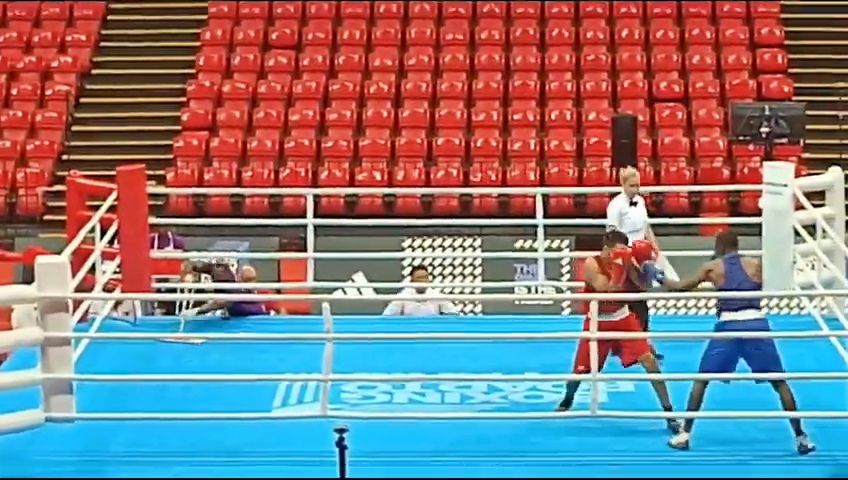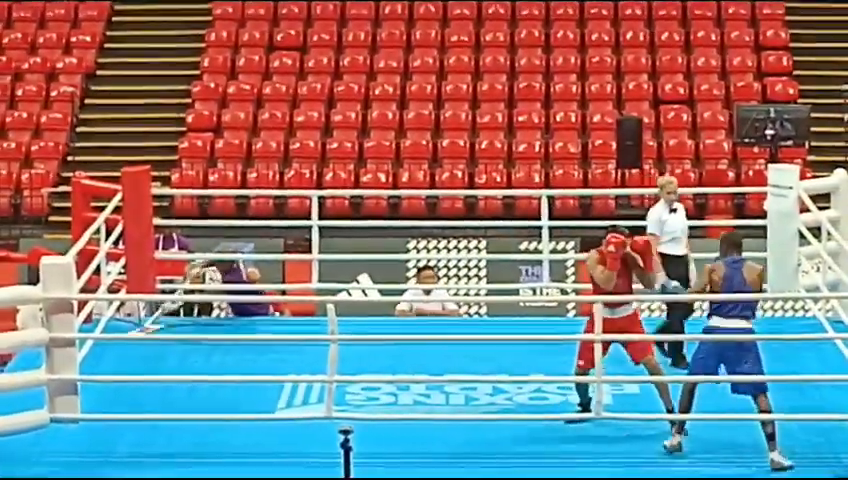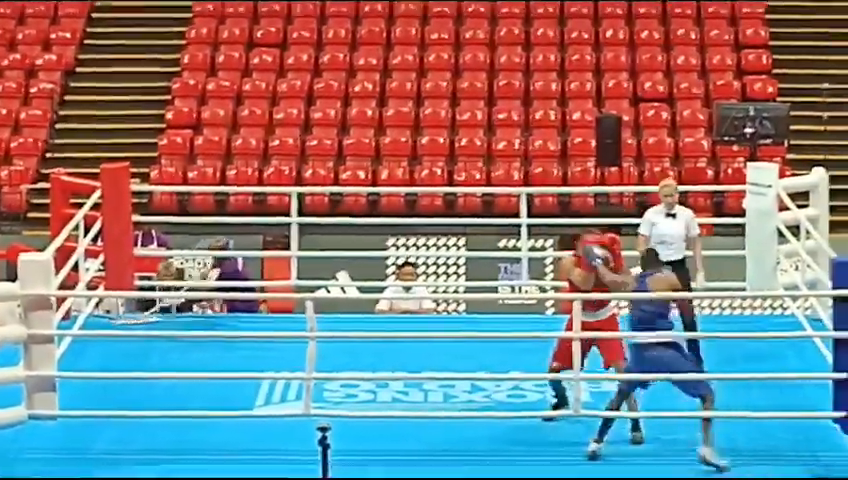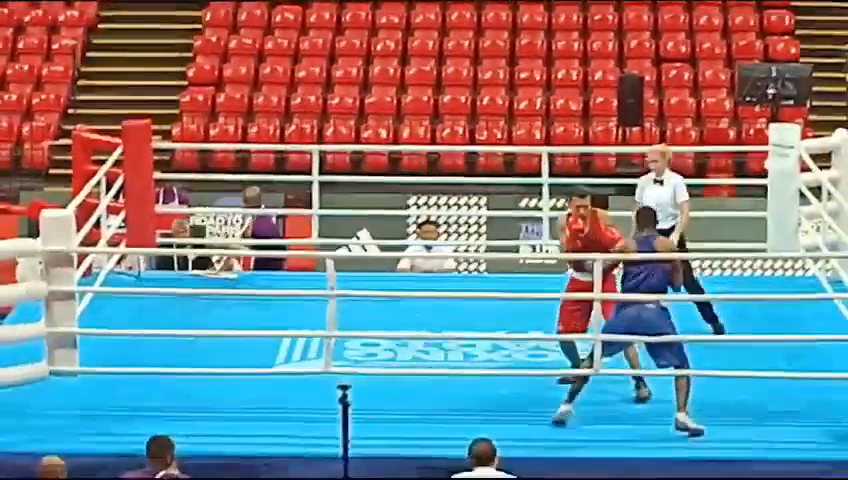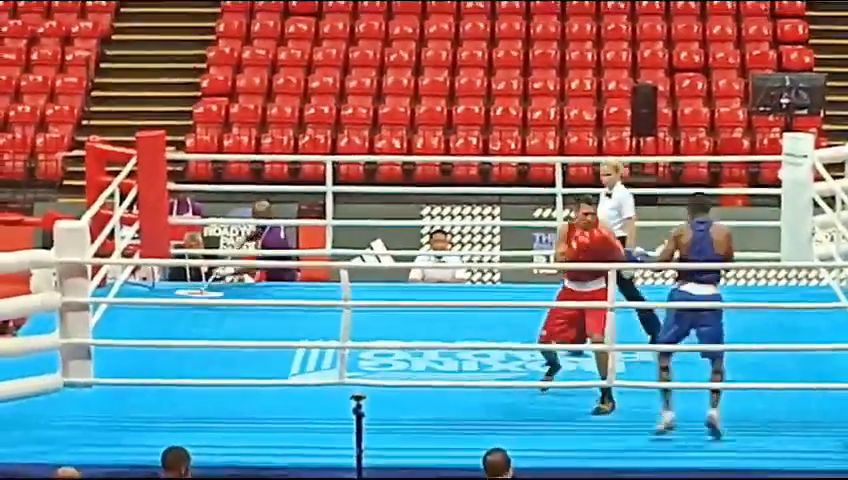
dt=0.4s
person 1, frame 1
left shoulder: (712, 267)
right shoulder: (755, 264)
left elbow: (681, 287)
left wrist: (658, 276)
left hip: (728, 326)
right hip: (756, 324)
left knee: (702, 380)
right knee: (779, 382)
left ankle: (684, 434)
right ankle: (801, 438)
person 1, frame 2
left shoulder: (712, 268)
right shoulder: (757, 270)
left elbow: (691, 297)
left hip: (715, 331)
right hip: (743, 334)
left knee: (691, 383)
right knee: (760, 393)
left ankle: (677, 437)
right ankle: (774, 453)
person 1, frame 3
left shoulder: (628, 282)
right shoulder: (670, 279)
left elbow: (606, 279)
left wrist: (595, 258)
left hip: (640, 349)
right hip: (666, 349)
left knee: (622, 393)
right knee: (707, 394)
left ankle: (597, 443)
right ankle: (706, 448)
person 1, frame 4
left shoulder: (626, 246)
right shoulder: (668, 245)
right elbow: (677, 284)
left hip: (627, 310)
right hip: (655, 312)
left knee: (592, 357)
right knee: (681, 366)
left ankle: (567, 406)
right ankle: (682, 415)
person 1, frame 5
left shoulder: (679, 231)
right shoulder: (724, 232)
left elbow: (660, 262)
right elbow: (728, 266)
left hip: (683, 295)
right hip: (709, 299)
left knee: (664, 354)
right knee: (716, 359)
left ankle: (667, 413)
right ankle: (713, 411)
person 2, frame 1
left shoulder: (625, 260)
right shoulder: (592, 264)
right elbow: (609, 291)
right wrist: (619, 265)
left hip: (623, 318)
right hip: (597, 321)
left knee: (649, 361)
right knee: (580, 370)
left ankle: (668, 412)
right ankle: (566, 402)
person 2, frame 2
left shoulder: (630, 257)
right shoulder: (594, 258)
left elbow: (650, 285)
right elbow: (607, 285)
left wrist: (647, 256)
right wrist: (612, 255)
left hip: (627, 316)
right hip: (601, 318)
left knee: (651, 363)
right knee: (581, 368)
left ankle: (671, 413)
right ankle: (585, 408)
person 2, frame 3
left shoulder: (605, 258)
right shoulder: (569, 262)
right elbow: (585, 285)
left wrist: (616, 255)
right wrist: (588, 258)
left hip: (605, 319)
right hip: (579, 319)
left knee: (621, 368)
right knee: (555, 369)
left ankle: (635, 423)
right ankle: (561, 402)
person 2, frame 4
left shoulder: (602, 217)
right shoulder: (565, 224)
left elbow: (619, 249)
left wrist: (615, 243)
right wrist: (572, 236)
left hip: (604, 280)
right hip: (579, 281)
right knee: (564, 333)
left ankle: (640, 381)
right ankle: (579, 369)
person 2, frame 5
left shoulder: (603, 231)
right shoulder: (565, 232)
left elbow: (620, 259)
right elbow: (559, 263)
left wrist: (609, 244)
right wrist: (574, 248)
left hip: (597, 291)
right hip: (571, 290)
left knee: (597, 339)
right knee: (544, 340)
left ankle: (607, 396)
right ankle: (553, 366)
person 3, frame 1
left shoulder: (640, 201)
right shoulder: (617, 205)
left elbow: (647, 230)
left wrist: (658, 254)
left knee: (633, 301)
right knee: (638, 301)
person 3, frame 2
left shoulder: (680, 208)
right shoulder: (656, 212)
right elbow: (653, 245)
left wrist: (690, 263)
right wrist: (660, 273)
left hip: (681, 261)
right hip: (666, 262)
left knee: (687, 307)
right knee: (677, 308)
left ankle: (659, 335)
right ankle: (677, 356)
person 3, frame 3
left shoulder: (686, 214)
right shoulder: (651, 214)
left elbow: (696, 243)
right elbow: (641, 244)
left wrist: (700, 271)
left hip: (679, 266)
left knee: (687, 313)
left ankle: (695, 359)
person 3, frame 4
left shoulder: (676, 180)
right shoulder: (643, 181)
left elbow: (684, 211)
right elbow: (639, 210)
left wrist: (675, 235)
left hip: (670, 233)
left knee: (687, 280)
left ankle: (713, 320)
person 3, frame 5
left shoulder: (623, 194)
right shoulder: (604, 194)
left elbow: (630, 226)
left hip: (619, 247)
right knee: (630, 293)
right ankle: (655, 331)
